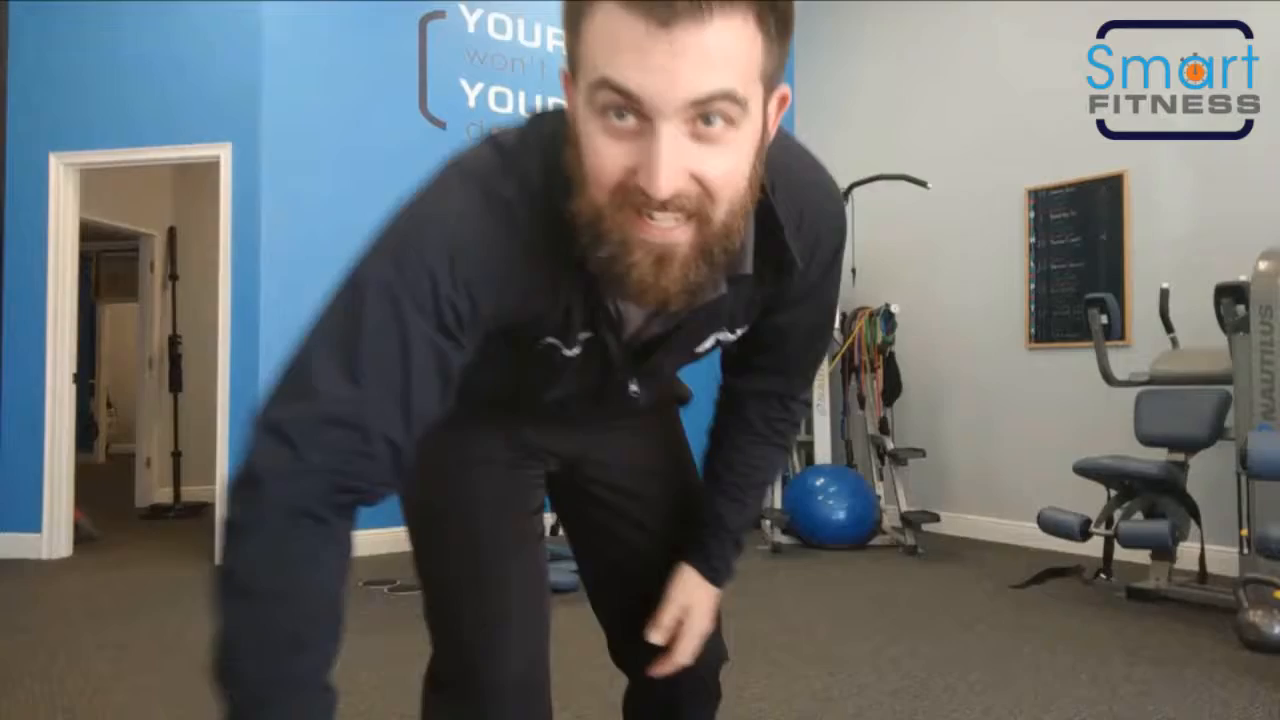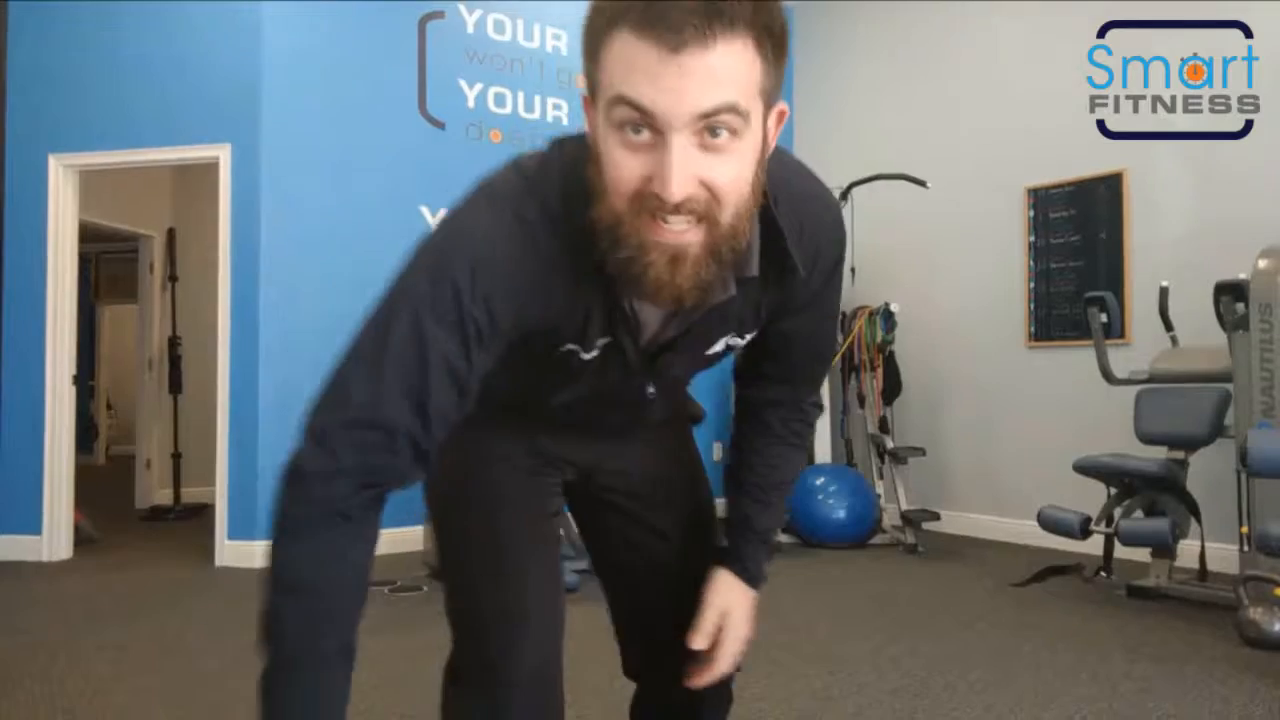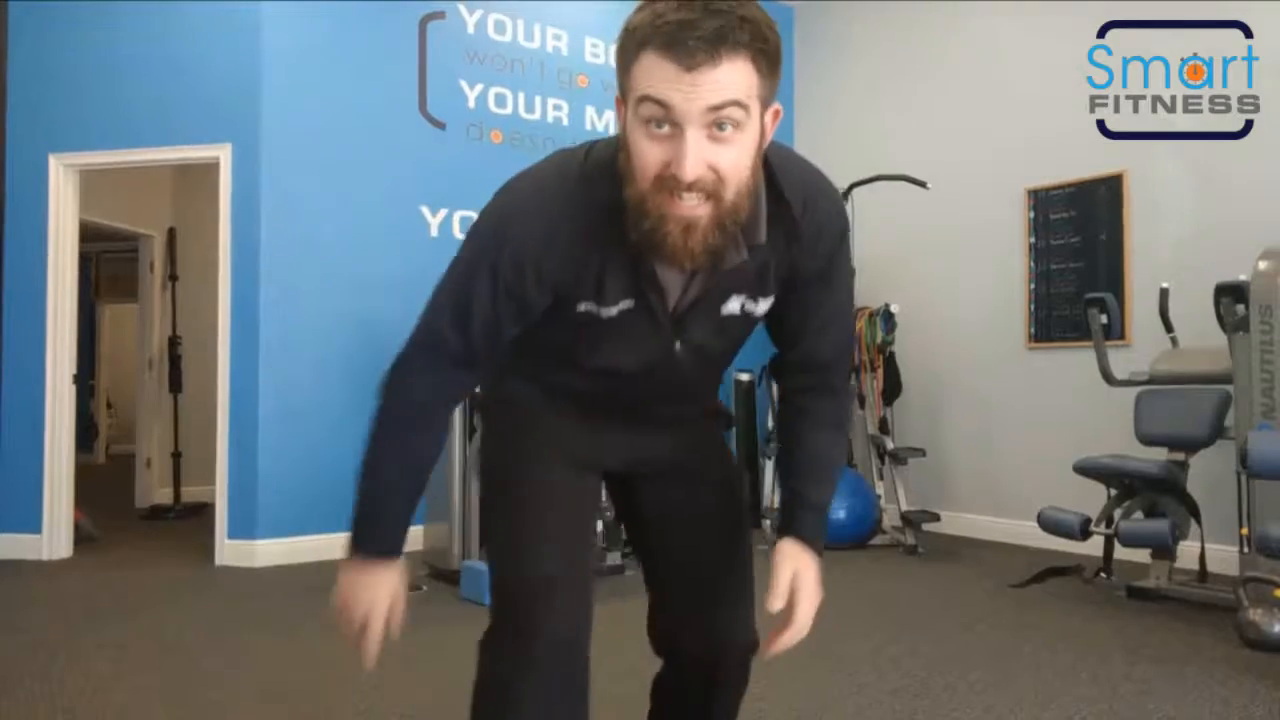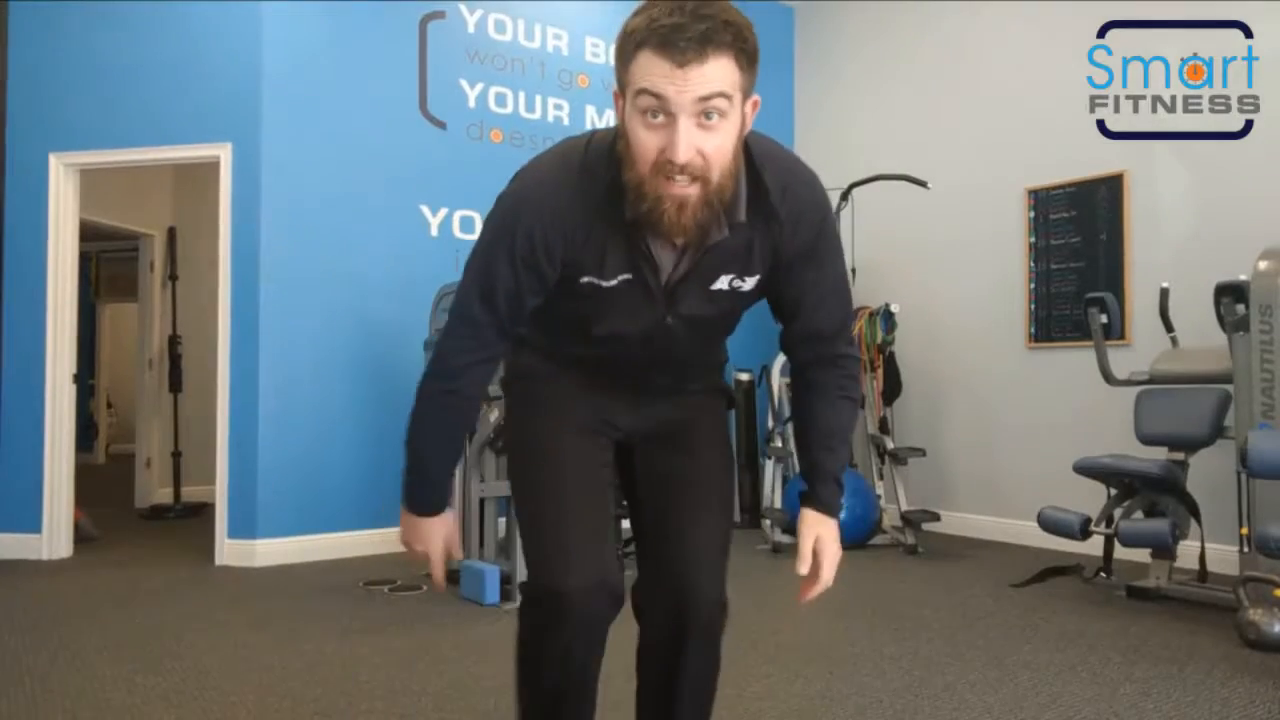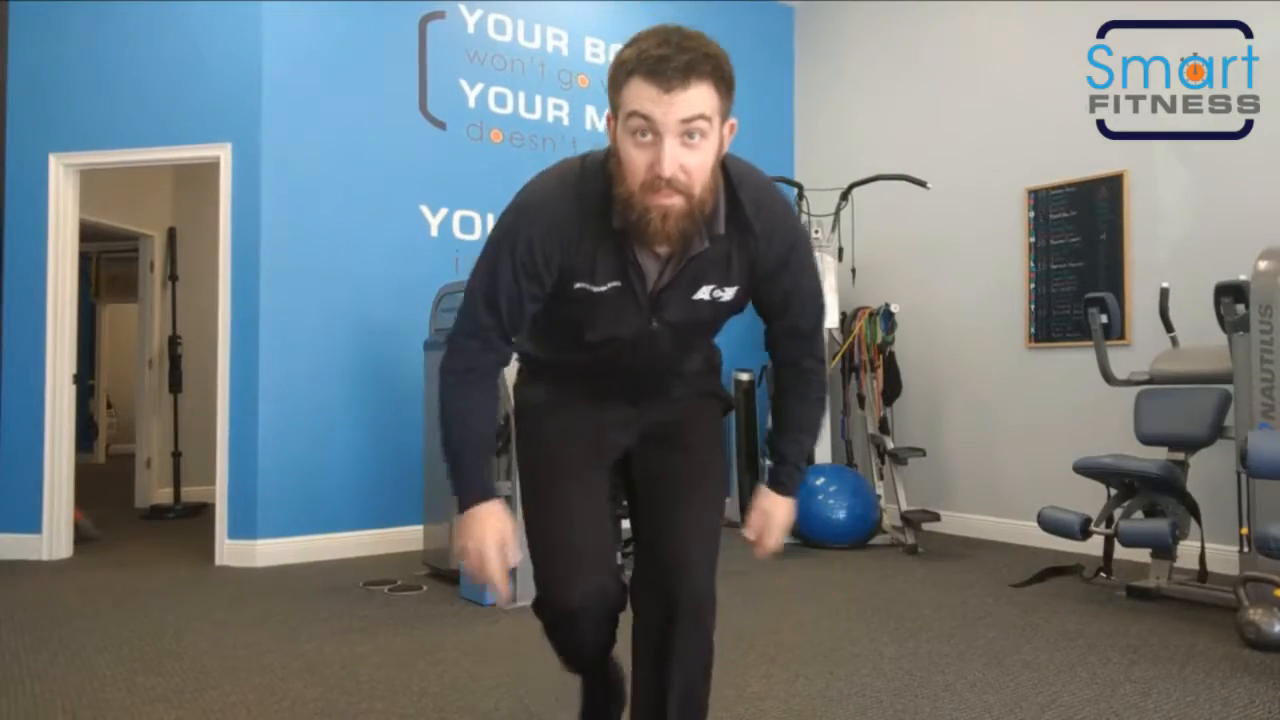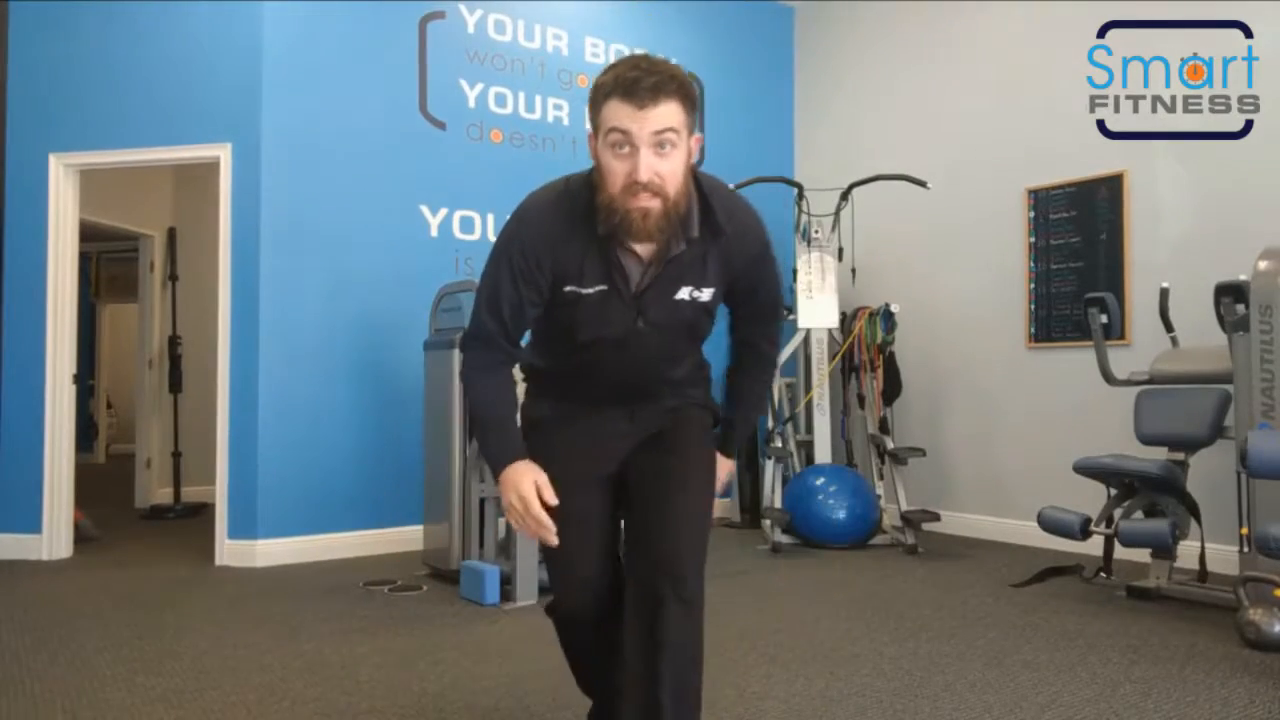
dt=0.2s
person 1, frame 1
left shoulder: (803, 214)
right shoulder: (477, 214)
left elbow: (766, 400)
right elbow: (306, 476)
left wrist: (711, 560)
left hip: (626, 411)
right hip: (470, 413)
left knee: (681, 659)
person 1, frame 2
left shoulder: (800, 227)
right shoulder: (503, 230)
left elbow: (777, 401)
right elbow: (349, 454)
left wrist: (743, 563)
left hip: (640, 428)
right hip: (497, 426)
left knee: (698, 658)
person 1, frame 3
left shoulder: (809, 214)
right shoulder: (542, 212)
left elbow: (815, 379)
right elbow: (429, 375)
left wrist: (803, 533)
right wrist: (376, 546)
left hip: (679, 422)
right hip: (544, 415)
left knee: (716, 640)
right knee: (543, 630)
person 1, frame 4
left shoulder: (790, 198)
right shoulder: (550, 194)
left elbow: (823, 352)
right elbow: (468, 349)
left wrist: (822, 499)
right wrist: (429, 497)
left hip: (683, 397)
right hip: (561, 386)
left knee: (691, 601)
right knee: (573, 586)
person 1, frame 5
left shoulder: (765, 218)
right shoulder: (549, 208)
left elbow: (799, 350)
right elbow: (476, 347)
left wrist: (782, 478)
right wrist: (477, 495)
left hip: (681, 403)
right hip: (565, 400)
left knee: (681, 597)
right knee: (575, 596)
person 1, frame 6
left shoulder: (735, 227)
right shoulder: (543, 224)
left elbow: (758, 341)
right elbow: (489, 351)
left wrist: (732, 440)
right wrist: (509, 458)
left hip: (674, 415)
right hip: (567, 416)
left knee: (669, 591)
right knee: (580, 593)
